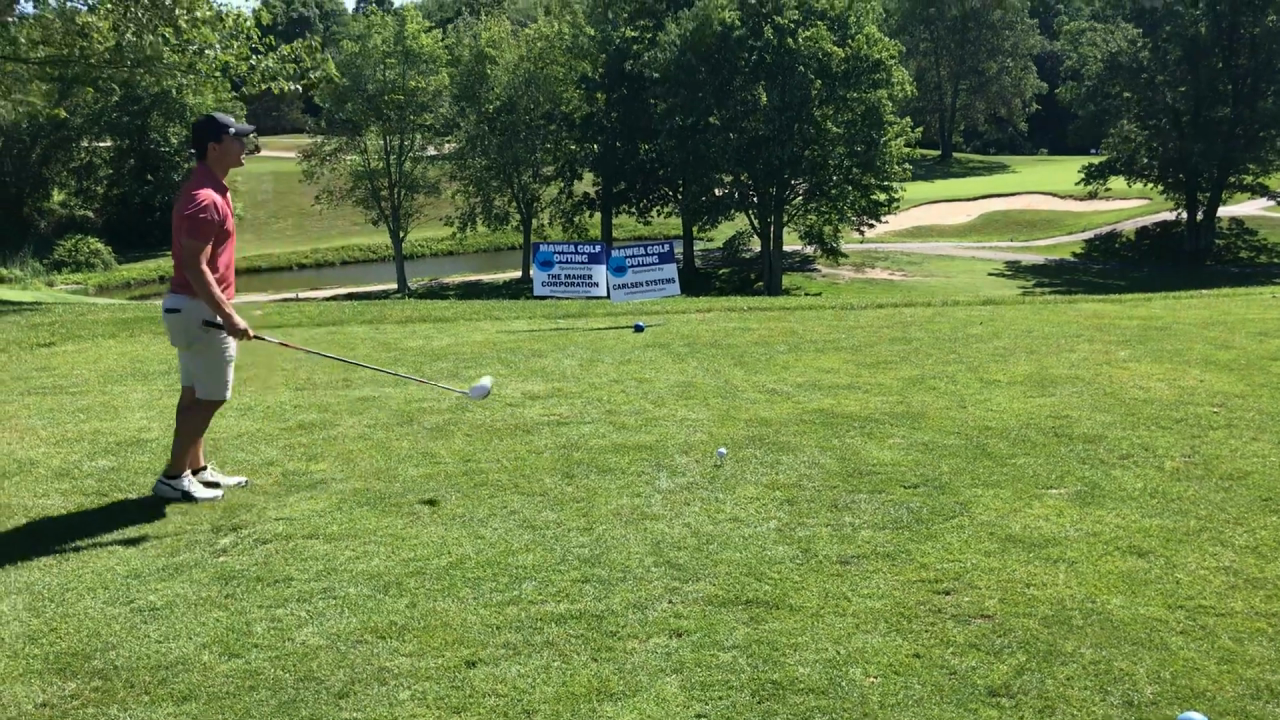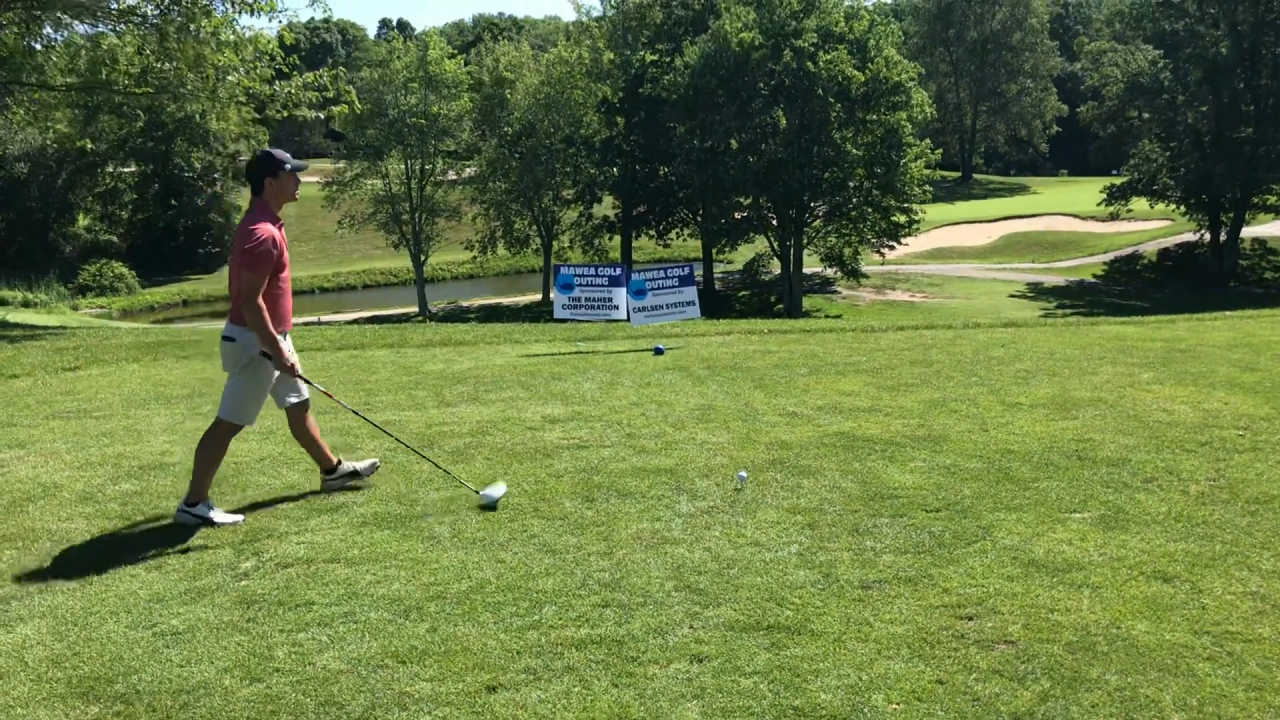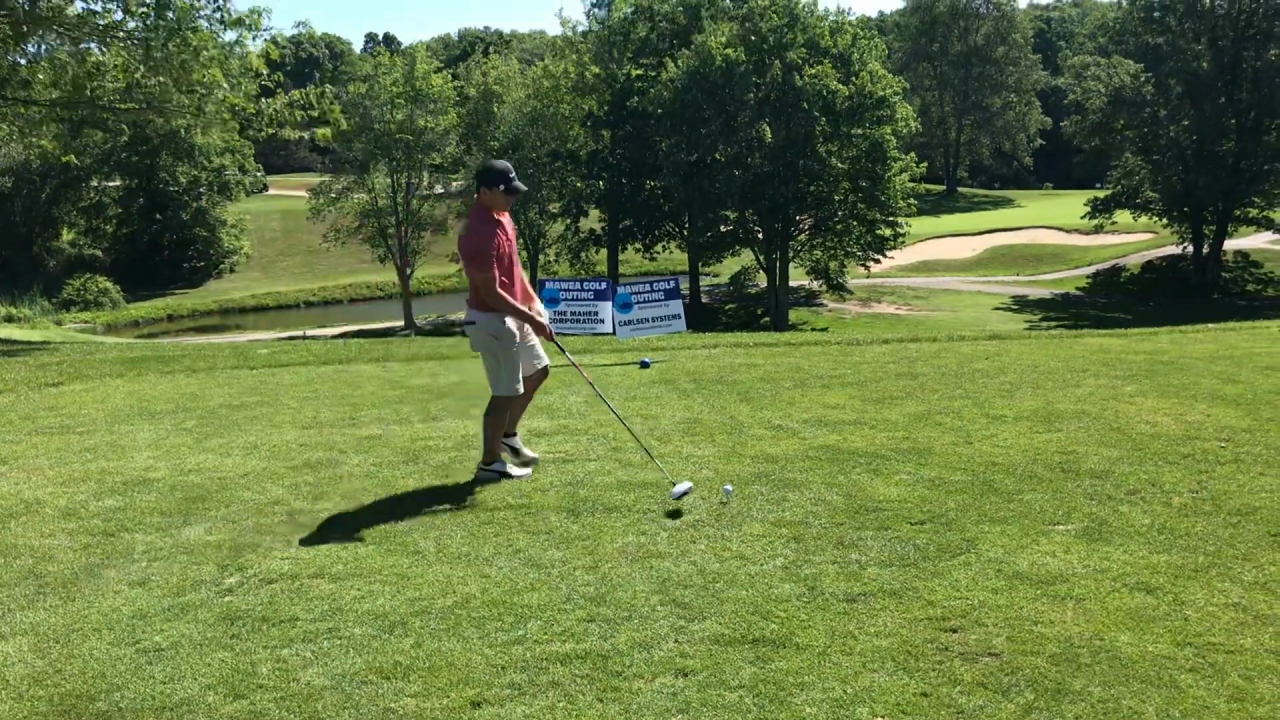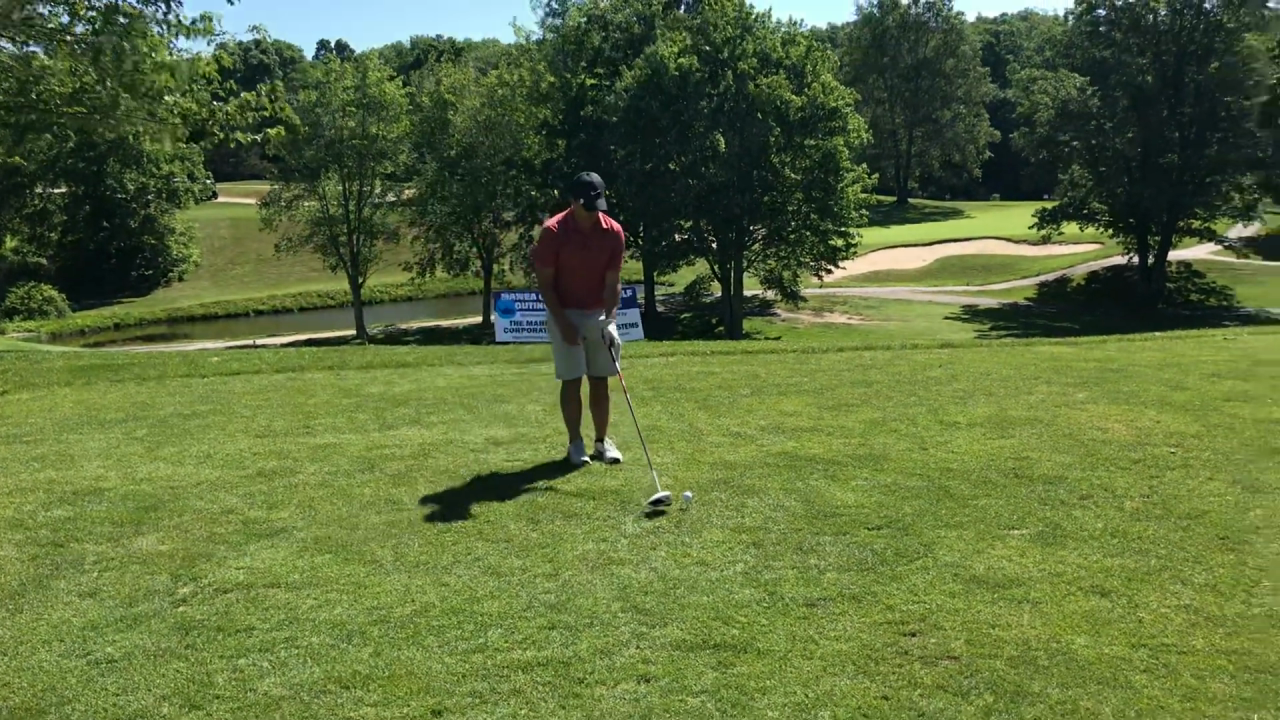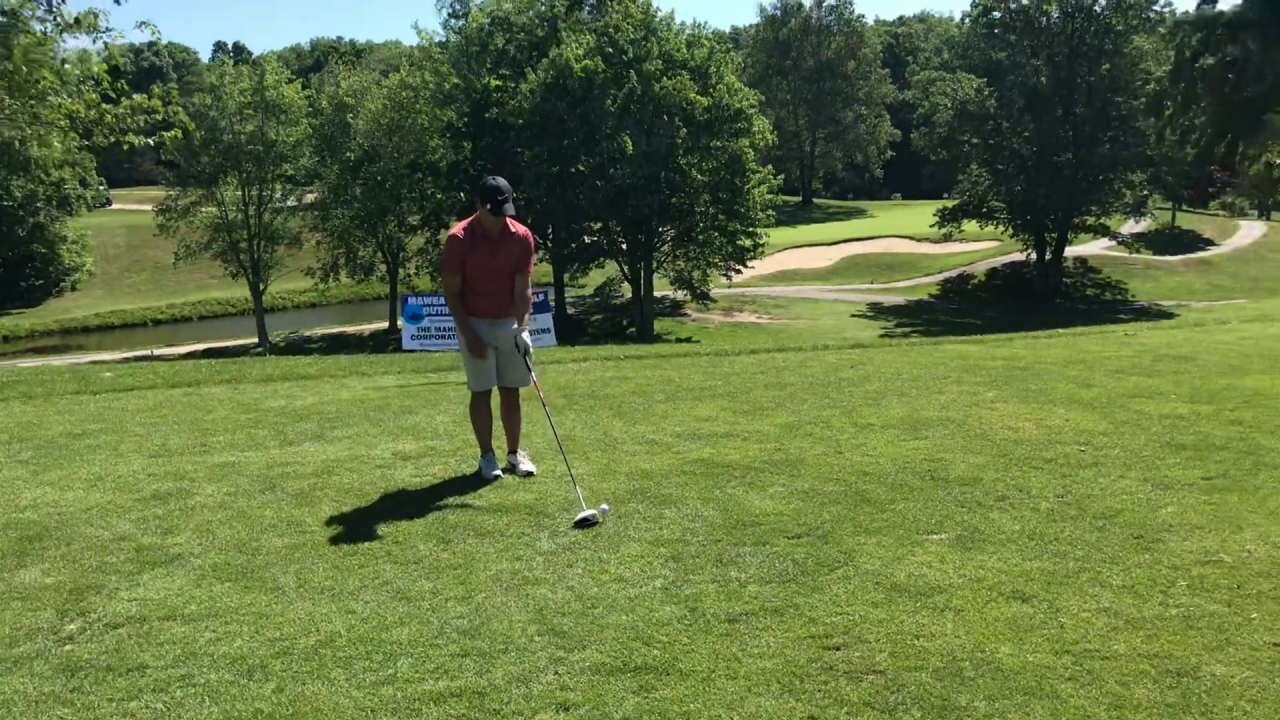
dt=1s
person 1, frame 1
left shoulder: (211, 190)
right shoulder: (204, 199)
right elbow: (195, 267)
left wrist: (222, 311)
right wrist: (228, 316)
left hip: (193, 307)
right hip: (200, 310)
left knee: (197, 394)
right knee: (210, 396)
left ankle: (197, 470)
right ankle: (174, 476)
person 1, frame 2
left shoulder: (267, 224)
right shoulder: (261, 234)
right elbow: (250, 300)
right wrist: (275, 349)
left hip: (271, 337)
right hip: (257, 342)
left knee: (298, 406)
right knee: (229, 423)
left ankle: (332, 469)
right ankle: (194, 503)
person 1, frame 3
left shoulder: (501, 217)
right shoulder: (477, 231)
right elbow: (490, 291)
left wrist: (534, 303)
right wrist: (530, 318)
left hip: (510, 316)
right hip: (491, 320)
left knee: (537, 372)
right knee: (506, 392)
left ankle: (507, 435)
right ankle: (490, 461)
person 1, frame 4
left shoulder: (613, 232)
right shoulder: (553, 232)
left elbow: (612, 283)
right elbow: (545, 283)
left wrist: (609, 320)
right wrist: (563, 322)
left hip: (598, 314)
right hip: (564, 314)
left knee: (600, 381)
right knee: (572, 381)
left ankle: (602, 441)
right ankle: (575, 442)
person 1, frame 5
left shoulder: (522, 236)
right shoulder: (458, 239)
left elbow: (523, 287)
right elbow: (452, 293)
left wrist: (523, 327)
right wrist: (468, 335)
left hip: (509, 322)
right hip: (474, 324)
left knee: (511, 391)
right knee: (481, 392)
left ankle: (515, 453)
right ankle: (487, 456)
